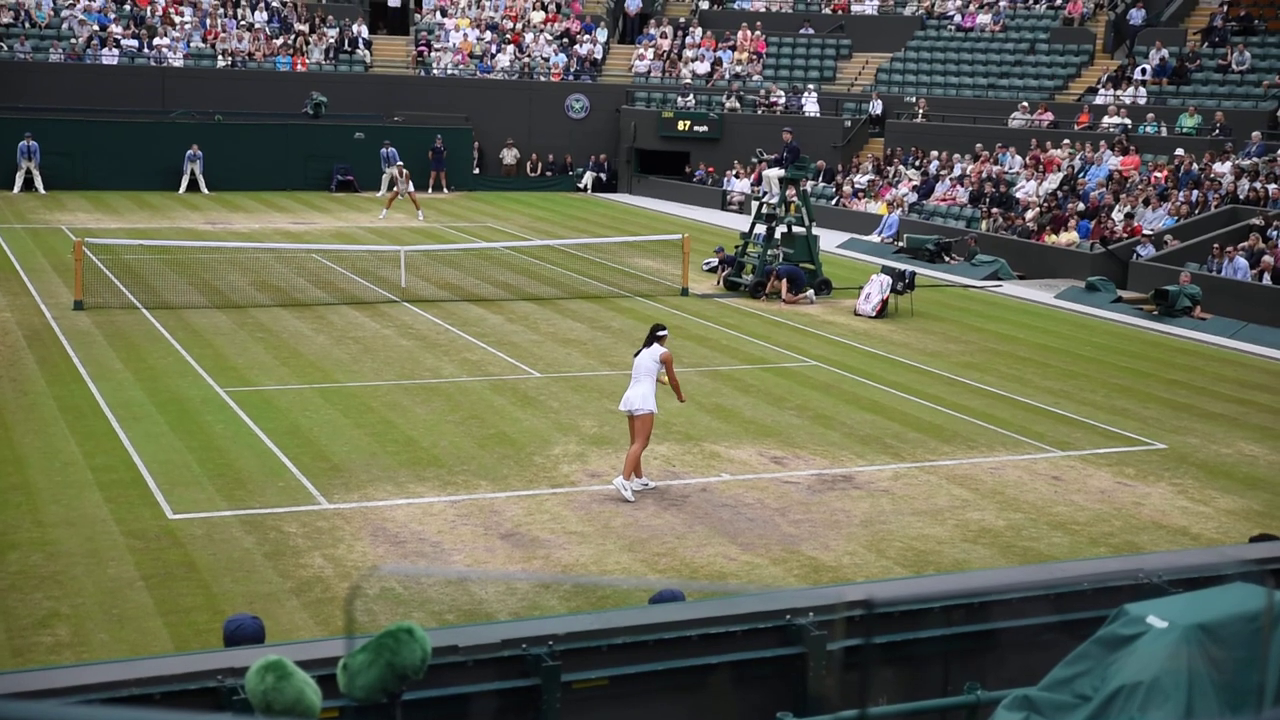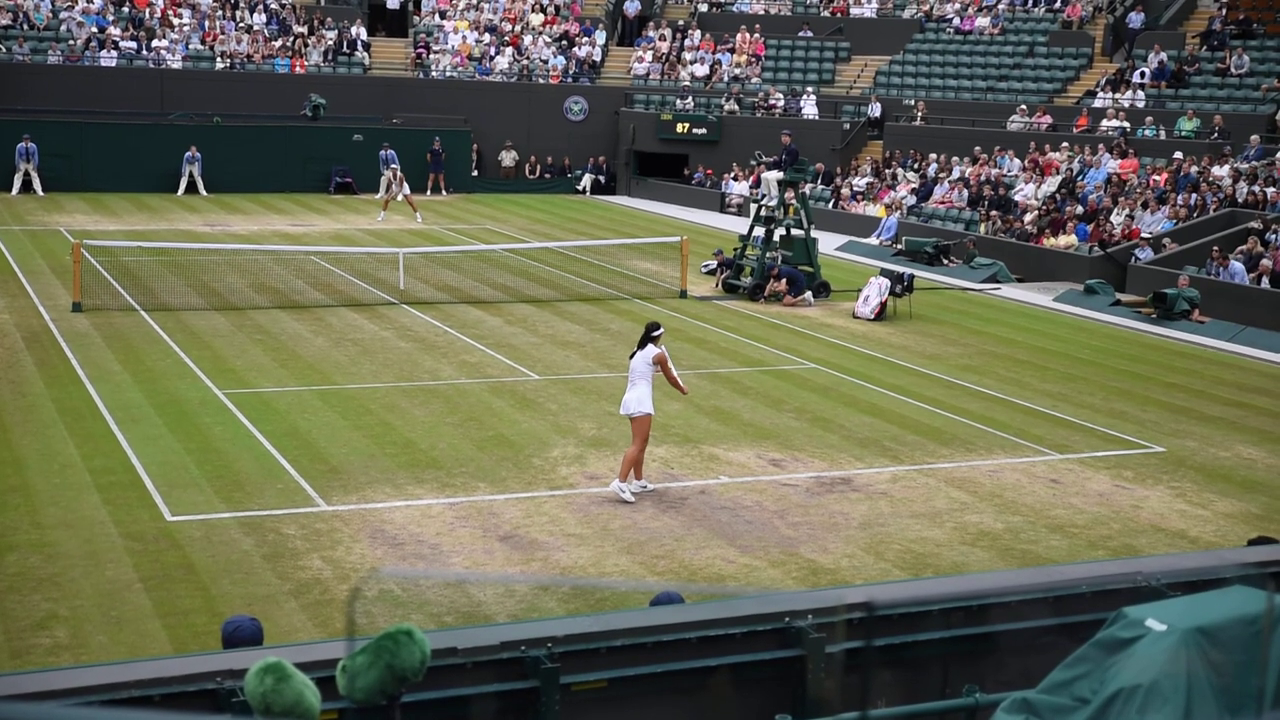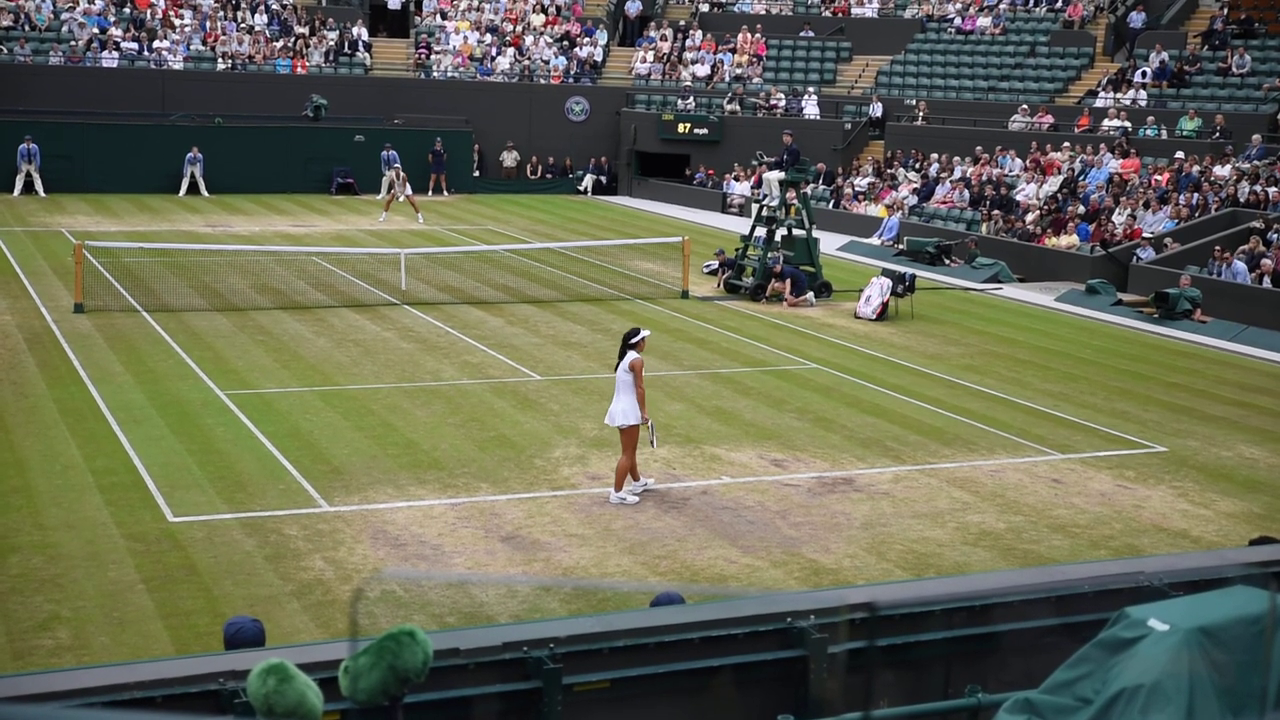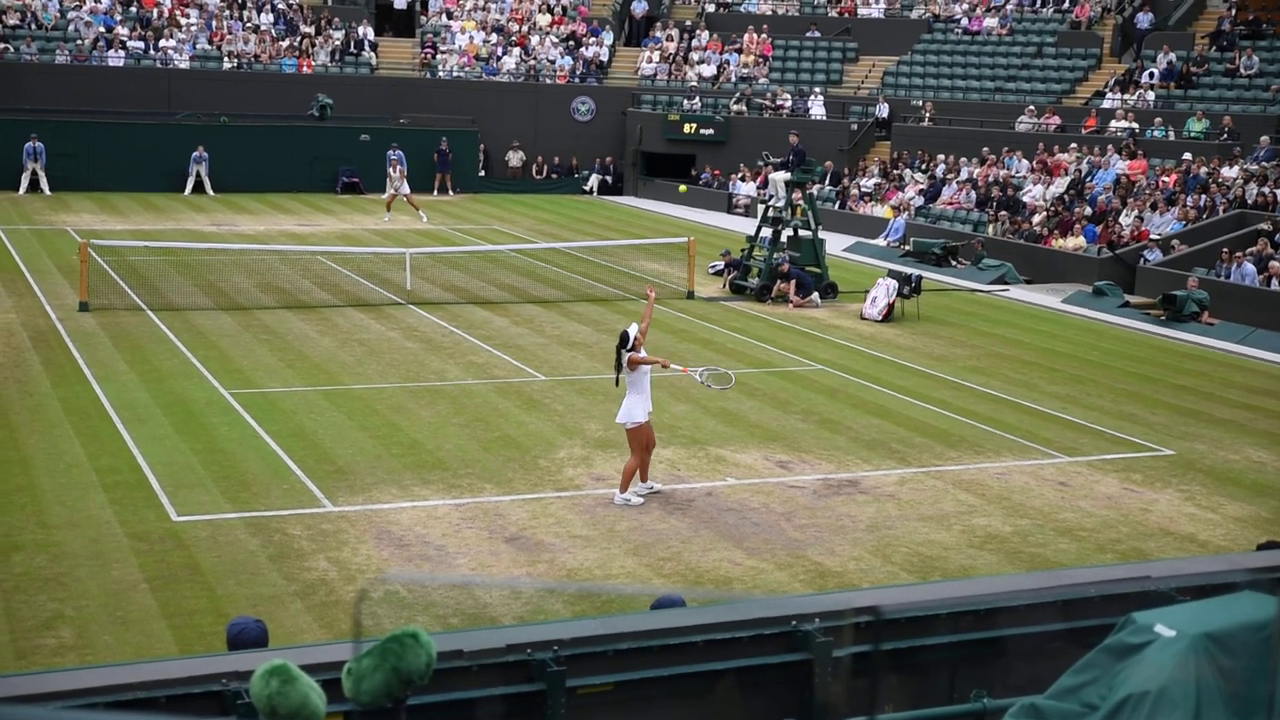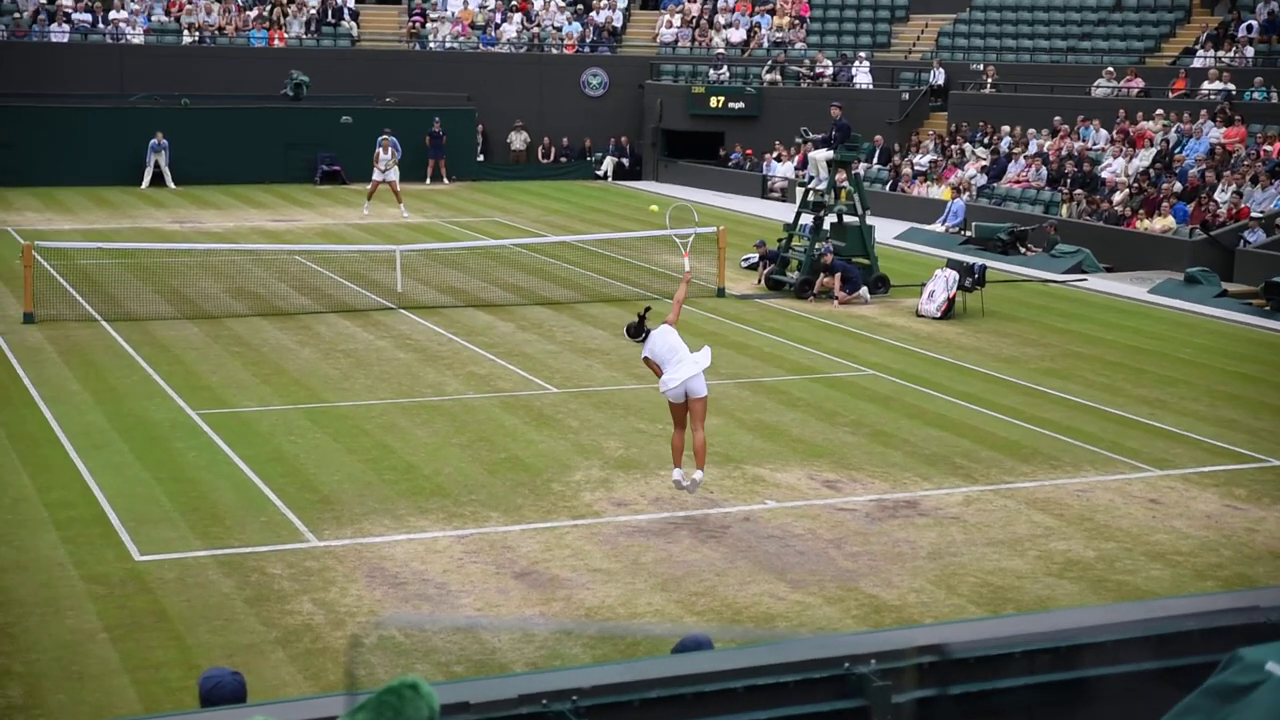
dt=0.7s
person 1, frame 1
left shoulder: (643, 352)
right shoulder: (664, 353)
right elbow: (673, 380)
right wrist: (680, 396)
left hip: (630, 397)
right hip: (643, 398)
left knee: (636, 443)
right knee: (640, 443)
left ankle: (639, 479)
right ankle: (624, 479)
person 1, frame 2
left shoulder: (639, 351)
right shoulder: (658, 354)
right elbow: (671, 378)
right wrist: (682, 389)
left hip: (630, 399)
right hip: (641, 401)
left knee: (641, 443)
right knee: (637, 445)
left ankle: (638, 482)
right ankle: (620, 482)
person 1, frame 3
left shoulder: (628, 357)
right shoulder: (637, 360)
right elbow: (639, 387)
left wrist: (640, 411)
right wrist: (643, 412)
left hip: (621, 409)
right hip: (628, 412)
left knee: (631, 450)
right knee: (627, 453)
left ankle: (638, 482)
right ankle: (617, 493)
person 1, frame 4
left shoulder: (638, 350)
right shoulder: (632, 358)
left elbow: (645, 322)
right elbow: (645, 360)
left wrist: (651, 300)
right wrist: (660, 360)
left hip: (641, 409)
right hip: (635, 412)
left knee: (650, 445)
right knee: (637, 455)
left ankle: (644, 484)
right ankle: (622, 494)
person 1, frame 5
left shoulder: (646, 354)
right shoulder: (665, 328)
left elbow: (663, 376)
right elbow: (678, 302)
right wrist: (684, 282)
left hip: (674, 385)
right hip: (694, 378)
left knee: (679, 428)
right knee: (698, 429)
left ankle: (677, 471)
right ankle: (699, 473)
